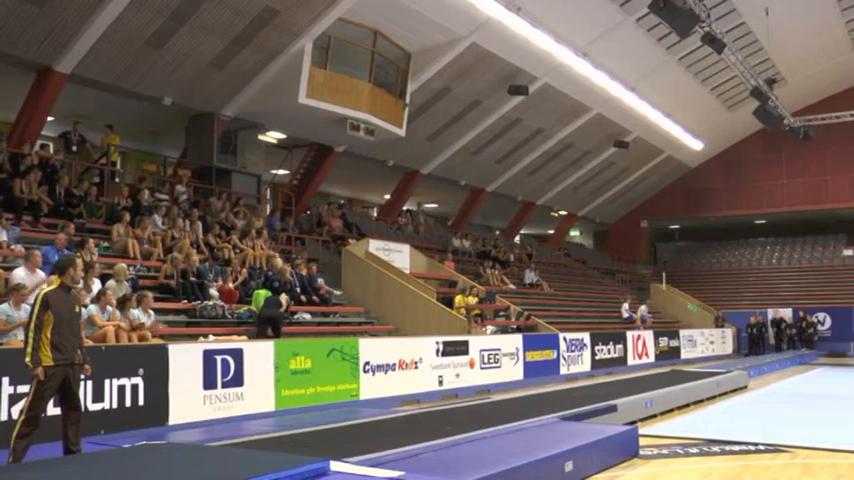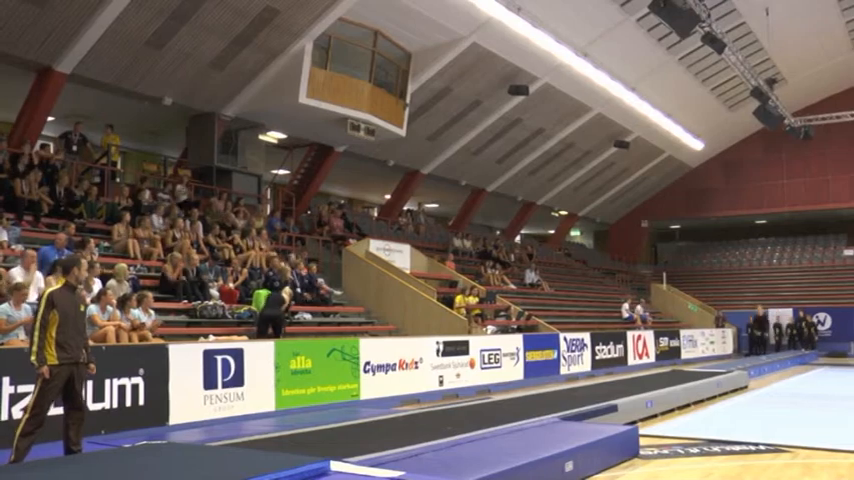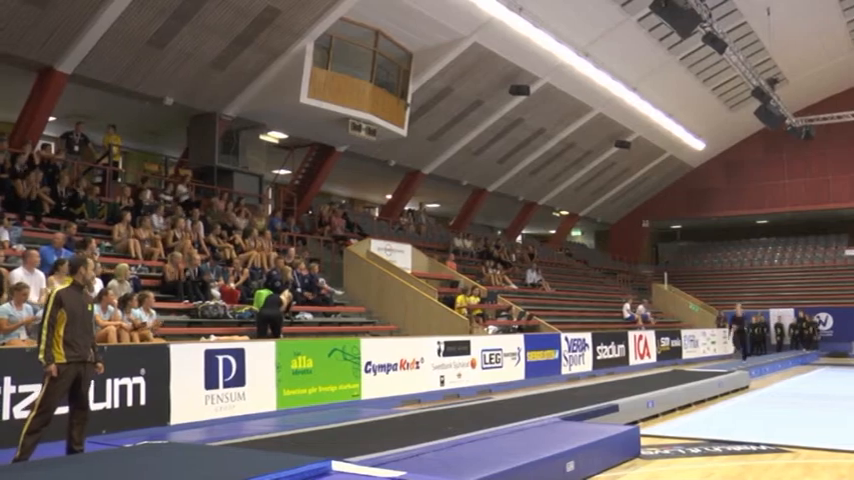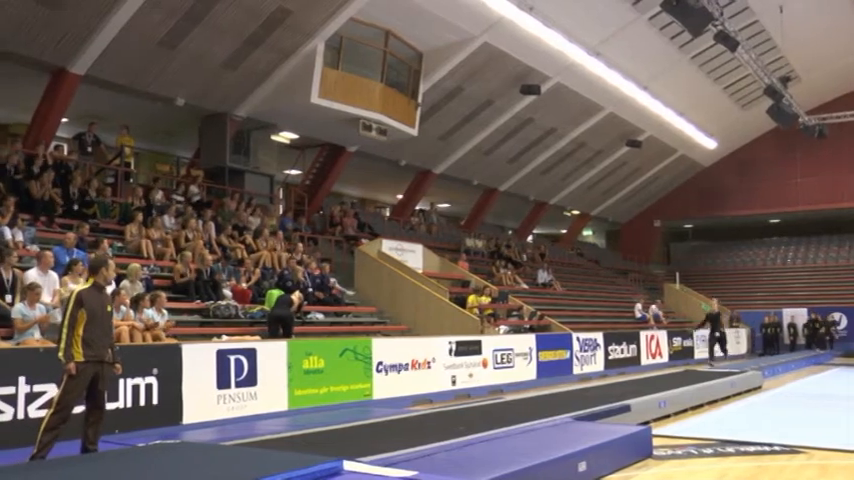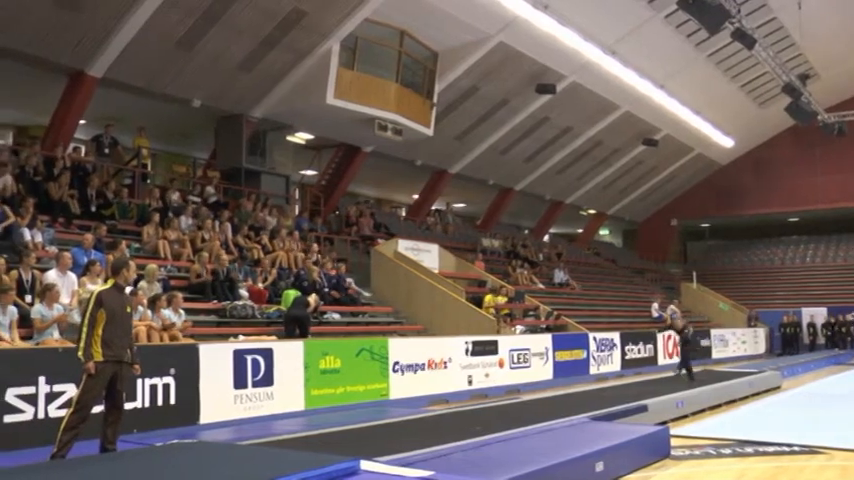
dt=0.5s
person 1, frame 1
left shoulder: (74, 299)
right shoulder: (47, 296)
right elbow: (33, 330)
left wrist: (84, 360)
right wrist: (34, 363)
left hip: (72, 365)
right hip: (50, 365)
left knee: (73, 411)
right knee: (32, 413)
left ankle: (73, 453)
right ankle: (14, 459)
person 1, frame 2
left shoulder: (79, 299)
right shoulder: (52, 295)
right elbow: (39, 328)
left wrist: (89, 359)
right wrist: (39, 361)
left hip: (76, 364)
right hip: (55, 364)
left knee: (76, 410)
right knee: (36, 412)
left ankle: (73, 452)
right ankle: (16, 458)
person 1, frame 3
left shoulder: (86, 298)
right shoulder: (60, 294)
right elbow: (46, 327)
left wrist: (96, 358)
right wrist: (48, 360)
left hip: (84, 363)
right hip: (62, 362)
left knee: (81, 410)
right knee: (43, 410)
left ankle: (75, 451)
right ankle: (21, 457)
person 1, frame 4
left shoulder: (106, 299)
right shoulder: (80, 294)
right elbow: (67, 327)
left wrist: (114, 358)
right wrist: (67, 358)
left hip: (102, 362)
right hip: (81, 361)
left knee: (97, 409)
right knee: (62, 407)
left ankle: (90, 450)
right ankle: (39, 454)
person 1, frame 5
left shoulder: (127, 300)
right shoulder: (101, 294)
right elbow: (86, 326)
left wrist: (133, 359)
right wrist: (86, 357)
left hip: (121, 362)
right hip: (100, 360)
left knee: (115, 408)
right knee: (81, 407)
left ankle: (108, 449)
right ankle: (59, 453)
